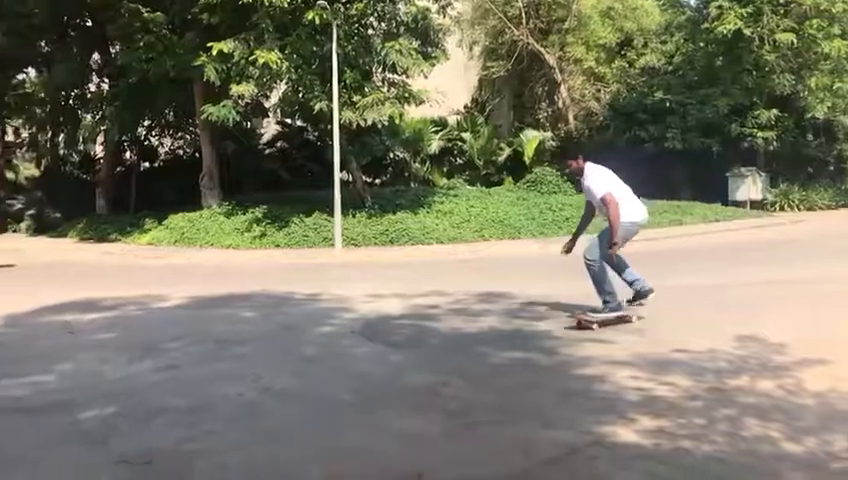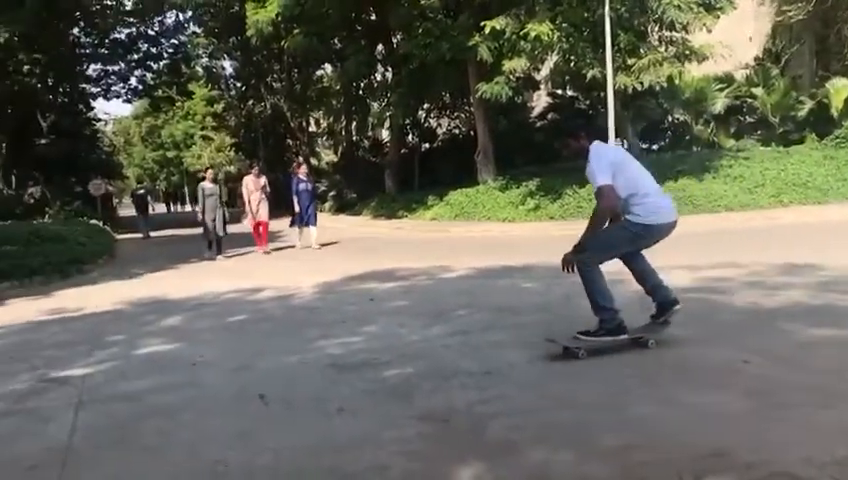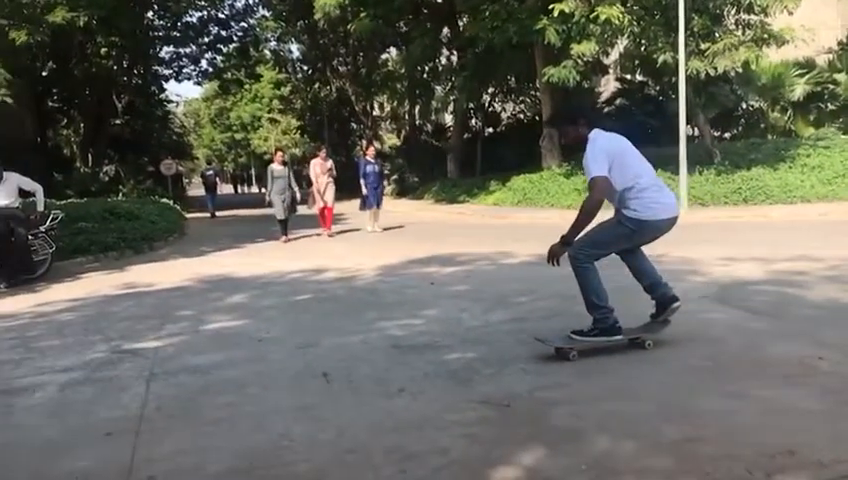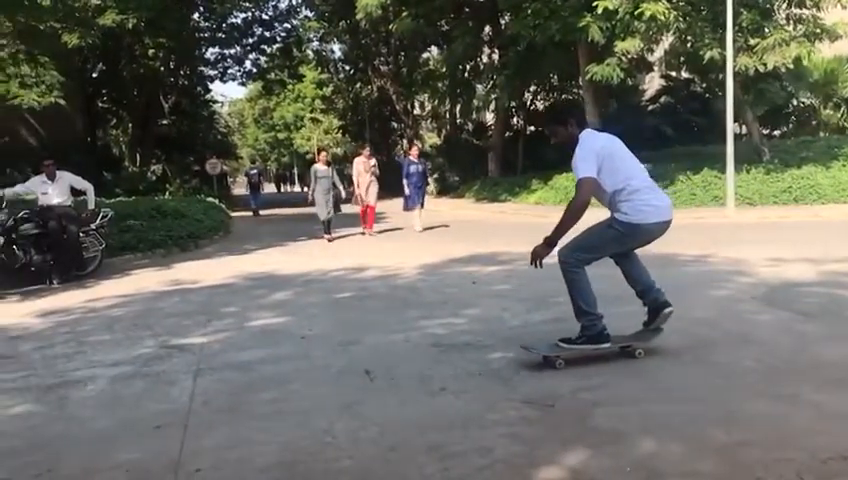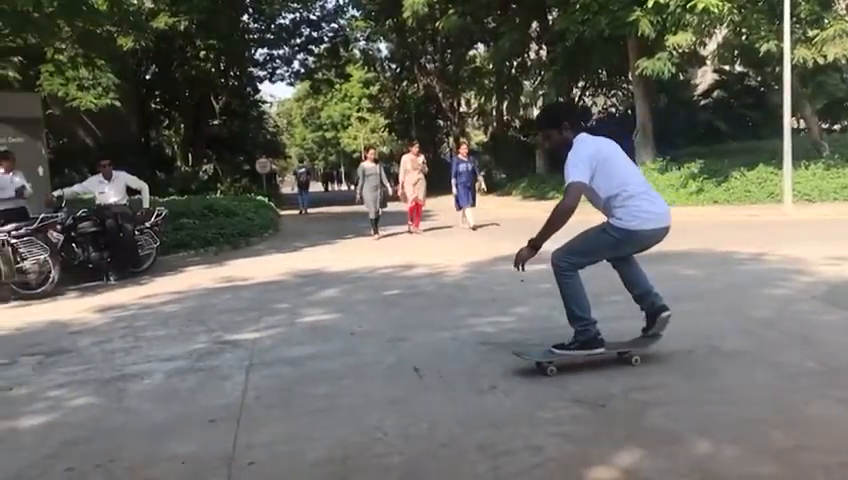
dt=1s
person 1, frame 1
left shoulder: (593, 177)
right shoulder: (587, 177)
left elbow: (613, 206)
right elbow: (589, 212)
left wrist: (614, 242)
right wrist: (574, 239)
left hip: (629, 218)
right hip: (634, 216)
left knee: (592, 256)
right knee: (606, 254)
left ankle: (612, 305)
right ankle: (641, 288)
person 1, frame 2
left shoulder: (596, 160)
right shoulder: (608, 152)
left elbow: (606, 205)
left wrist: (578, 249)
right wrist: (611, 239)
left hip: (647, 220)
right hip: (667, 215)
left knee: (585, 259)
right knee: (624, 247)
left ankle: (611, 324)
right ankle: (665, 299)
person 1, frame 3
left shoulder: (595, 148)
right shoulder: (609, 139)
left elbow: (596, 197)
left wrist: (565, 241)
right wrist: (615, 229)
left hip: (646, 215)
right hip: (668, 209)
left knee: (580, 254)
right knee: (623, 242)
left ankle: (605, 324)
right ankle: (664, 296)
person 1, frame 4
left shoulder: (585, 148)
right shoulder: (604, 139)
left elbow: (582, 199)
left wrist: (549, 243)
left hip: (638, 218)
right hip: (662, 212)
left knee: (570, 257)
right knee: (618, 247)
left ankle: (594, 331)
right ankle: (656, 302)
person 1, frame 5
left shoulder: (579, 153)
right shoulder: (602, 144)
left elbow: (569, 204)
left wrist: (533, 246)
left hip: (635, 224)
right hip: (660, 219)
left knee: (563, 261)
right knee: (616, 251)
left ankle: (587, 336)
right ankle: (654, 307)
